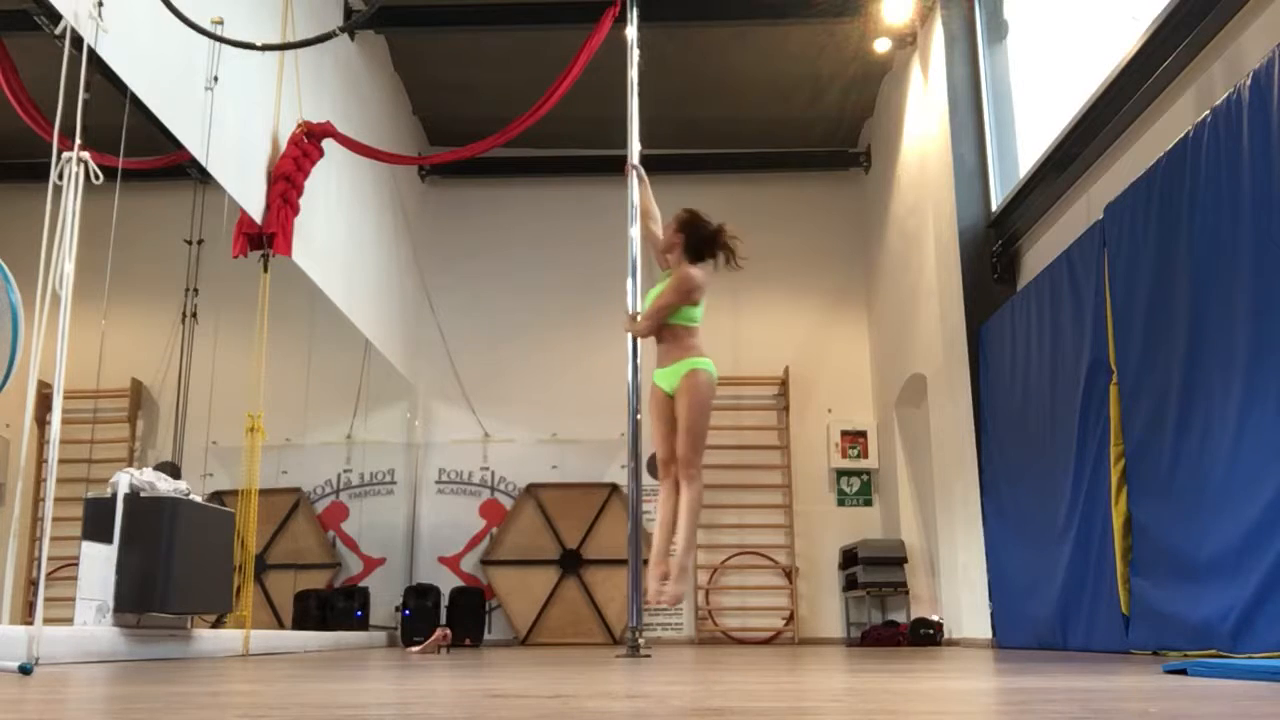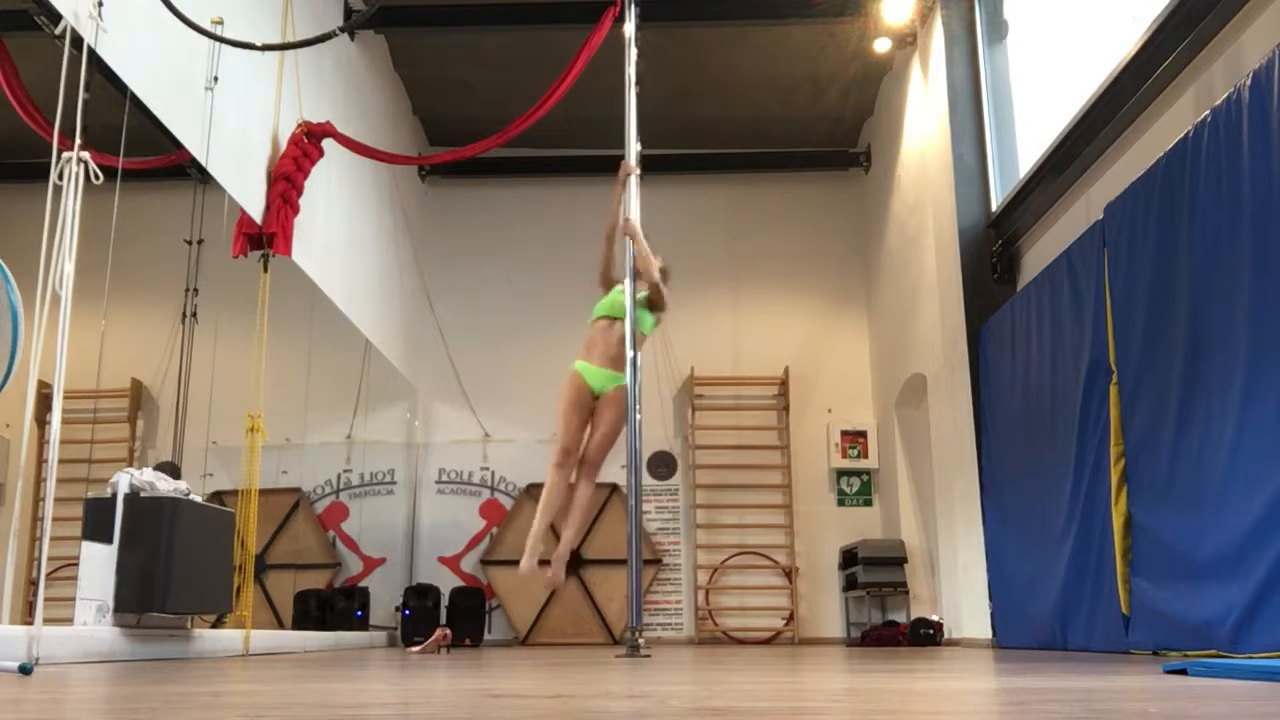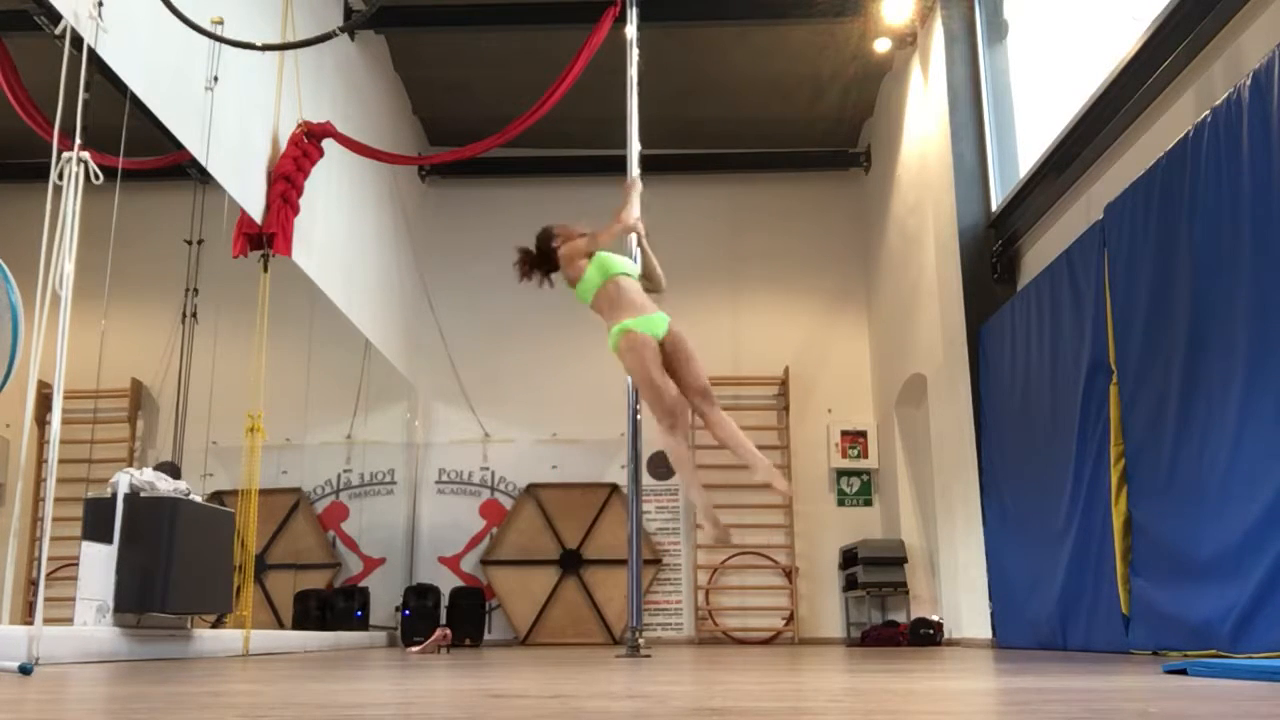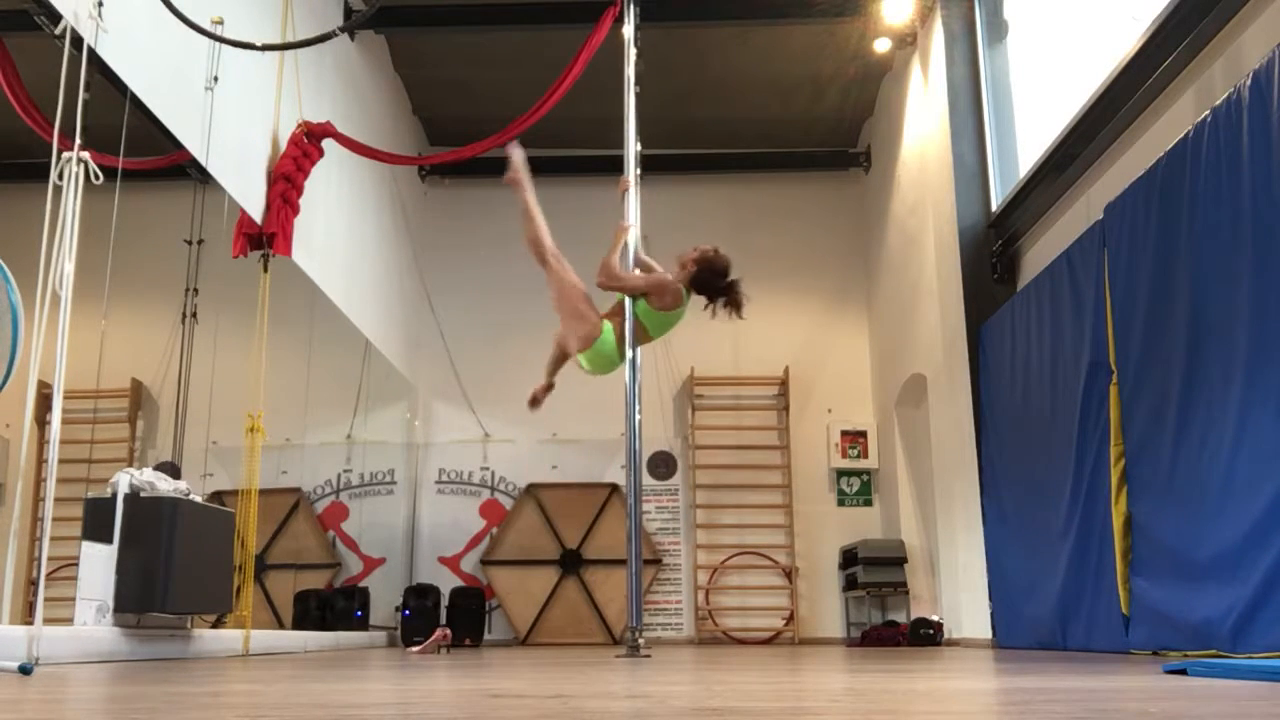
dt=1s
person 1, frame 1
left shoulder: (687, 275)
right shoulder: (674, 270)
left elbow: (649, 326)
right elbow: (650, 227)
left wrist: (633, 326)
right wrist: (642, 183)
left hip: (692, 372)
right hip: (664, 378)
left knee: (688, 469)
right knee: (667, 470)
left ankle: (680, 564)
right ankle: (658, 563)
person 1, frame 2
left shoulder: (655, 304)
right shoulder: (611, 286)
left elbow: (654, 280)
right elbow: (610, 236)
left wrist: (639, 235)
right wrist: (620, 185)
left hip: (619, 386)
right hip: (584, 374)
left knee: (590, 468)
right knee: (563, 458)
left ankle: (564, 551)
right ankle: (535, 542)
person 1, frame 3
left shoulder: (599, 262)
right shoulder: (570, 255)
left elbow: (657, 284)
right elbow: (623, 222)
left wrist: (641, 239)
right wrist: (633, 191)
left hip: (659, 324)
right hip: (630, 333)
left knee: (704, 399)
right knee: (670, 416)
left ankle: (760, 465)
right ankle: (702, 505)
person 1, frame 4
left shoulder: (667, 287)
right shoulder: (673, 290)
left elbow: (607, 278)
right elbow: (636, 257)
left wrist: (620, 238)
left hip: (597, 342)
right hip: (604, 355)
left knee: (549, 256)
right knee: (564, 332)
left ankle: (522, 179)
